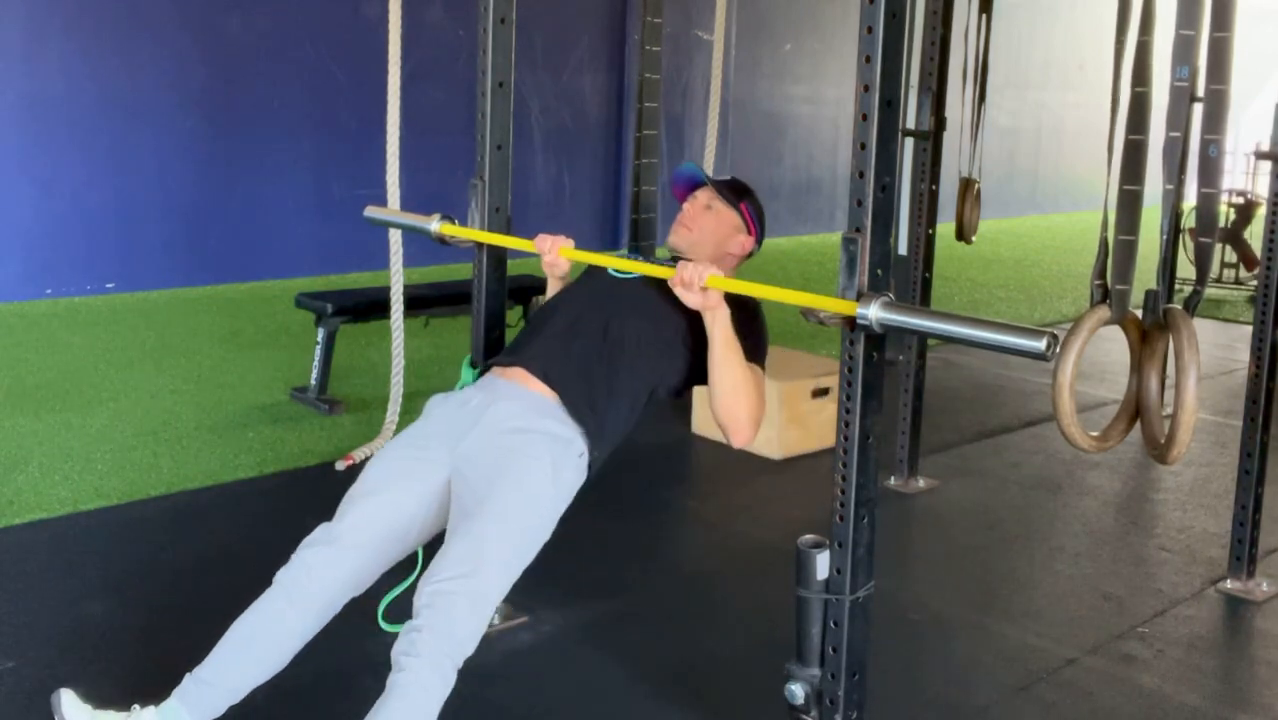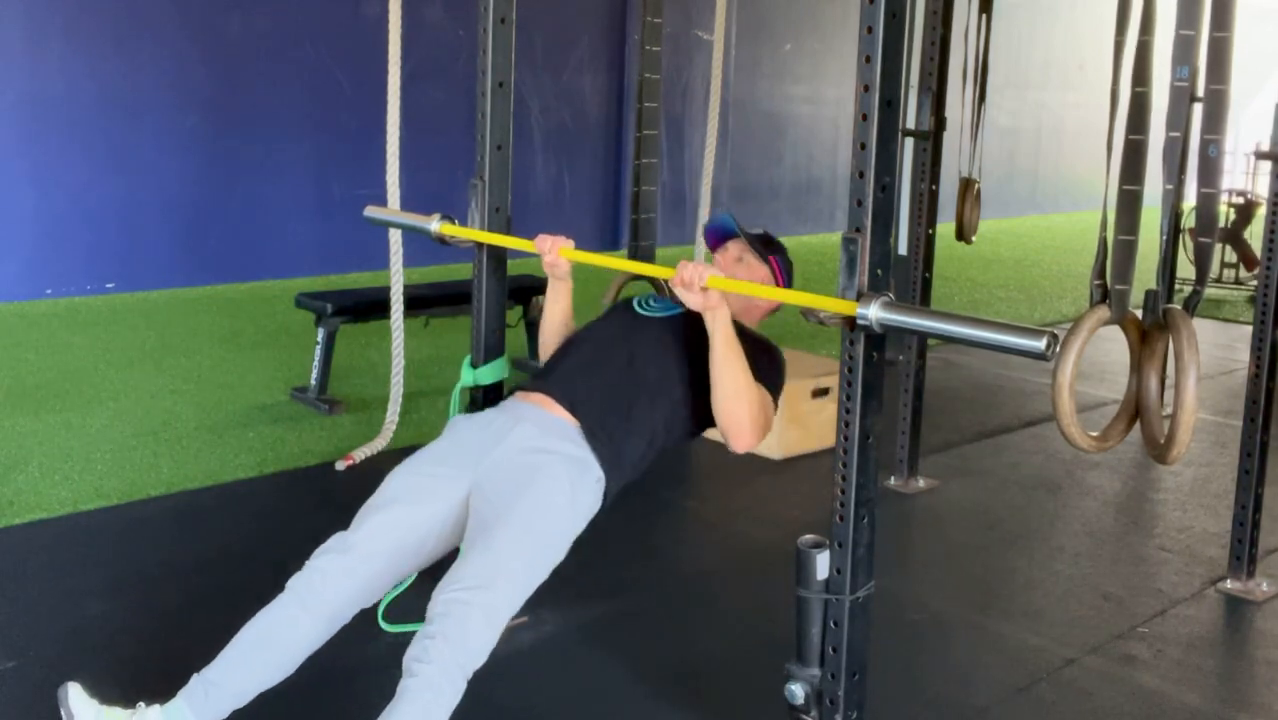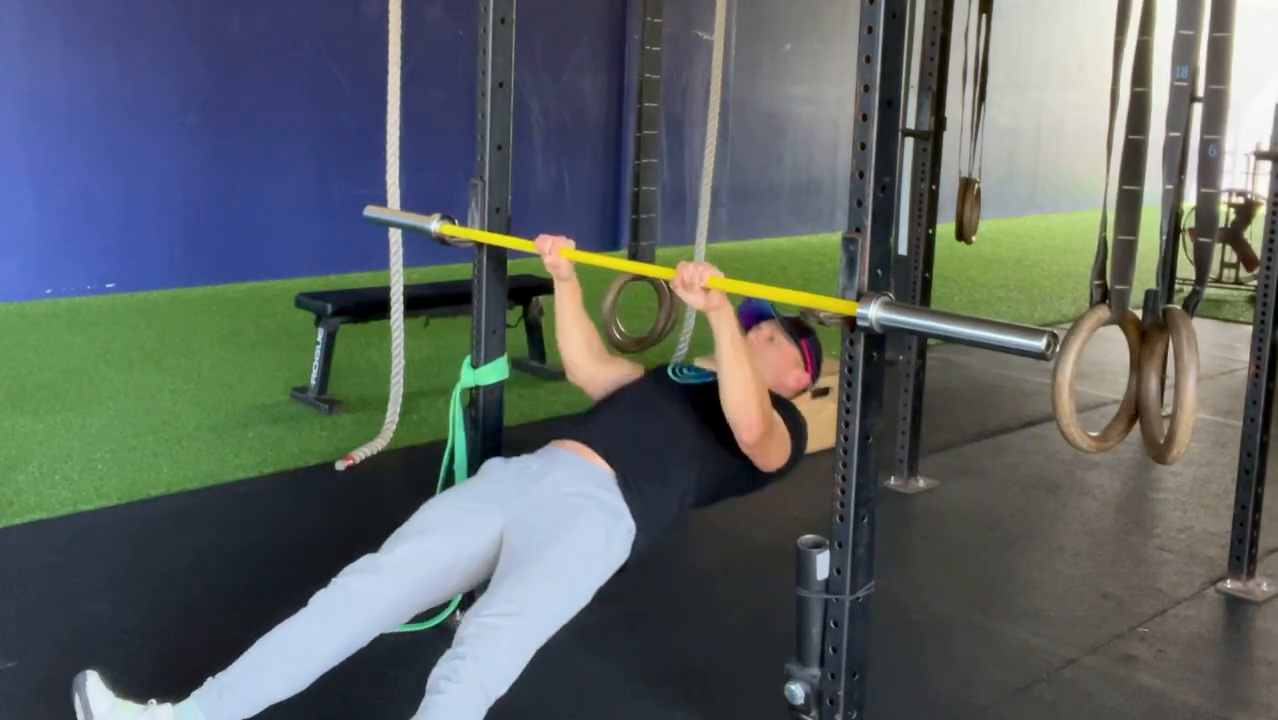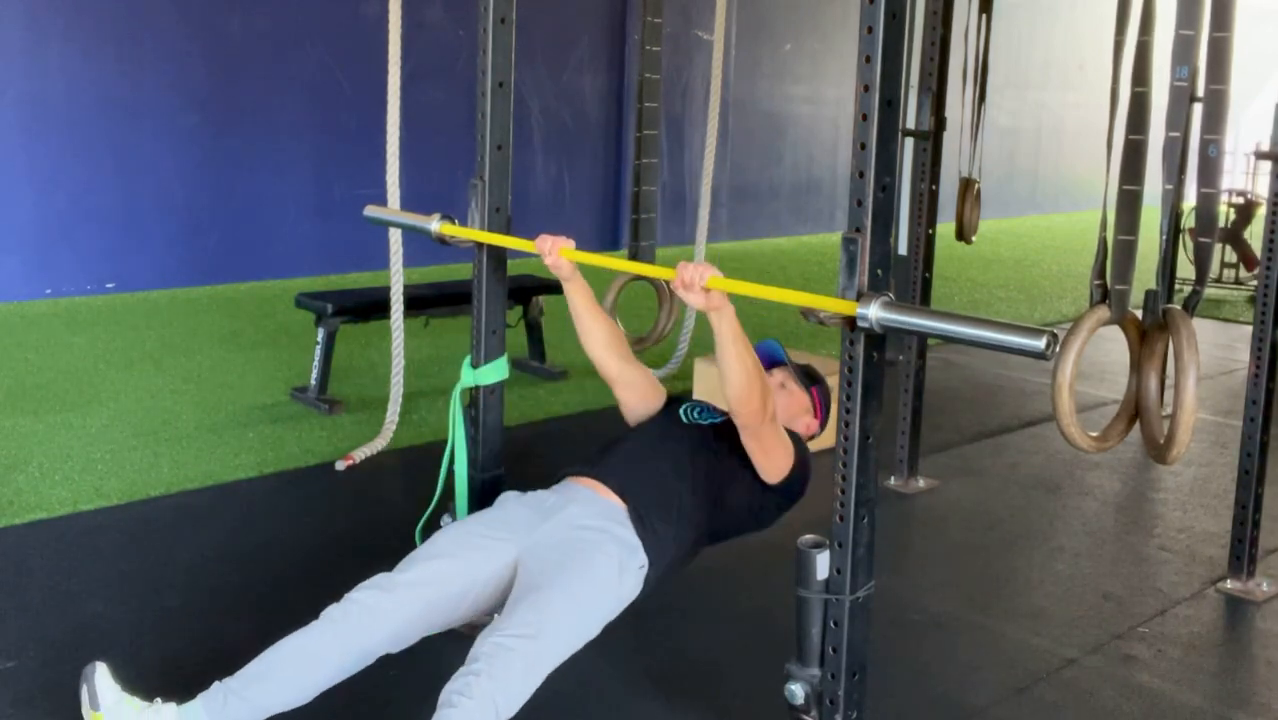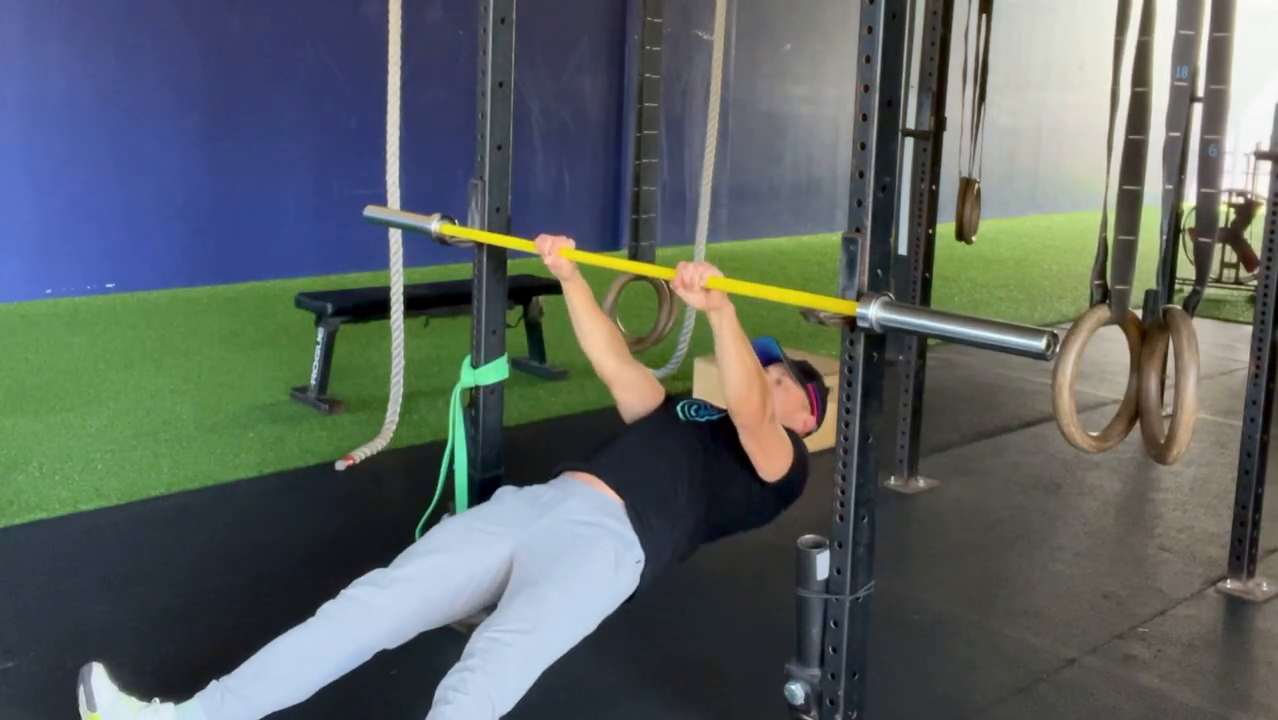
dt=0.3s
person 1, frame 1
left shoulder: (731, 314)
right shoulder: (627, 265)
left elbow: (740, 428)
left wrist: (715, 310)
right wrist: (557, 276)
left hip: (543, 440)
right hip: (467, 408)
left knee: (448, 611)
right knee: (328, 560)
person 1, frame 2
left shoulder: (750, 353)
right shoulder: (651, 303)
left elbow: (743, 434)
left wrist: (718, 312)
right wrist: (561, 279)
left hip: (562, 461)
right hip: (487, 430)
left knee: (460, 619)
right knee: (342, 567)
person 1, frame 3
left shoulder: (780, 434)
right shoulder: (679, 379)
left elbow: (751, 426)
right elbow: (584, 364)
left wrist: (720, 312)
right wrist: (564, 274)
left hip: (596, 510)
right hip: (521, 474)
left knee: (487, 644)
right knee: (369, 588)
person 1, frame 4
left shoulder: (778, 468)
right shoulder: (683, 415)
left elbow: (752, 413)
right elbow: (614, 361)
left wrist: (719, 310)
right wrist: (568, 273)
left hip: (608, 543)
right hip: (533, 510)
right knee: (381, 606)
person 1, frame 5
left shoulder: (776, 464)
right shoulder: (683, 413)
left elbow: (752, 412)
right elbow: (611, 361)
left wrist: (718, 310)
right wrist: (568, 274)
left hip: (605, 540)
right hip: (531, 505)
right knee: (374, 603)
